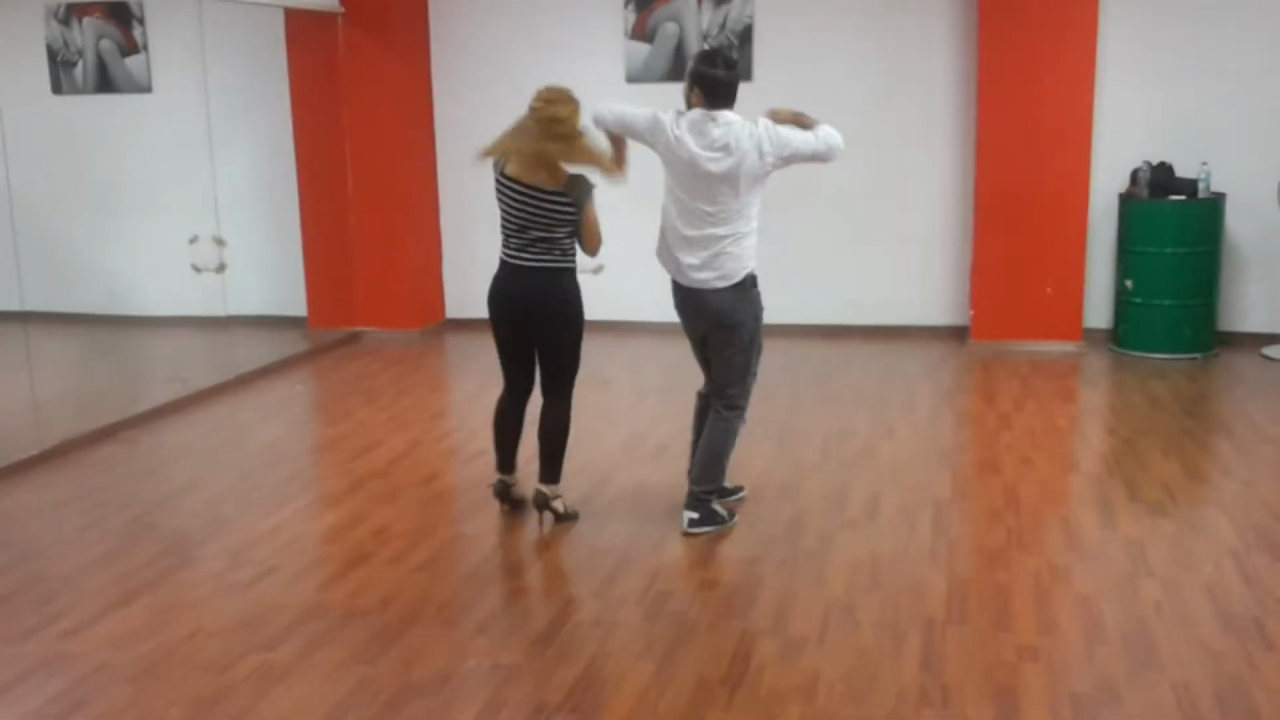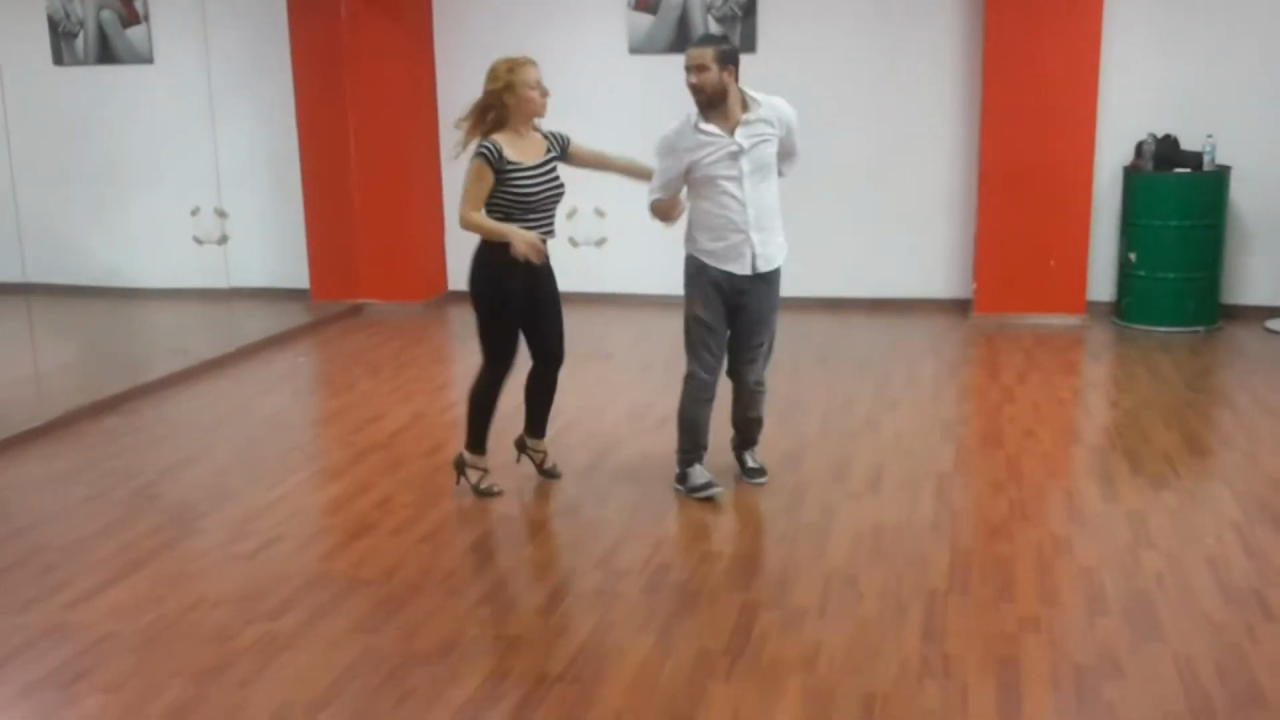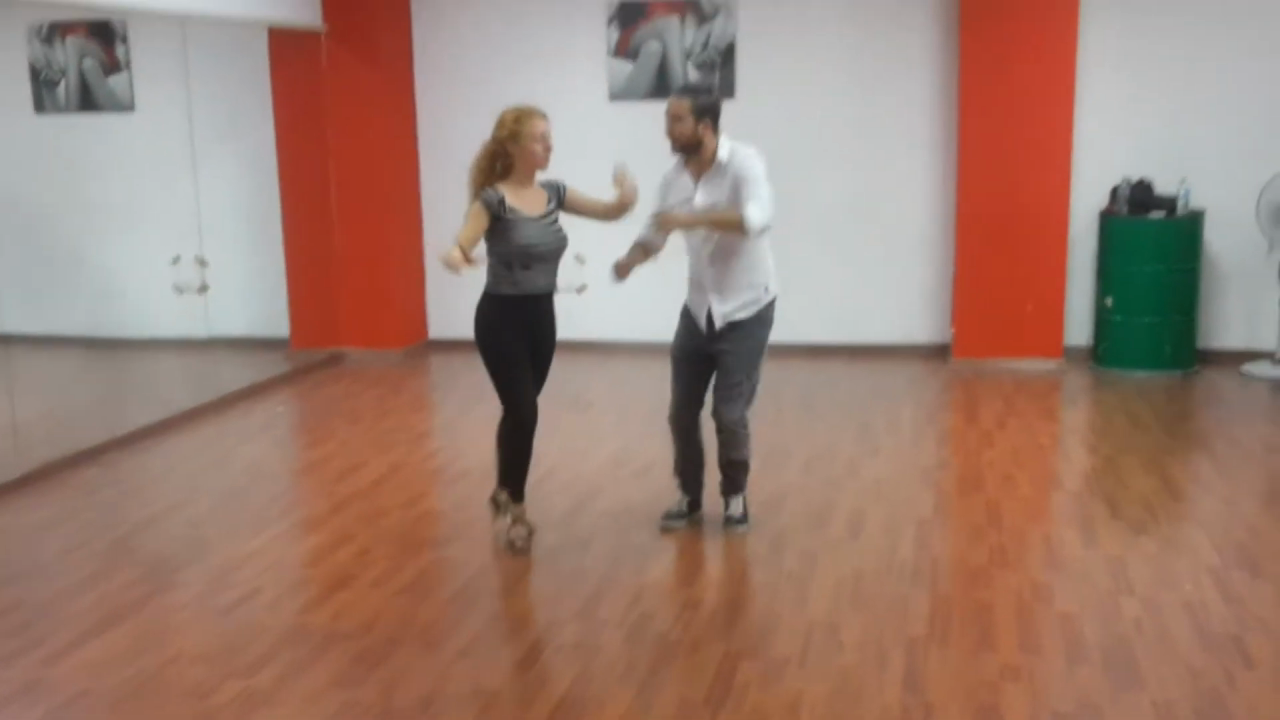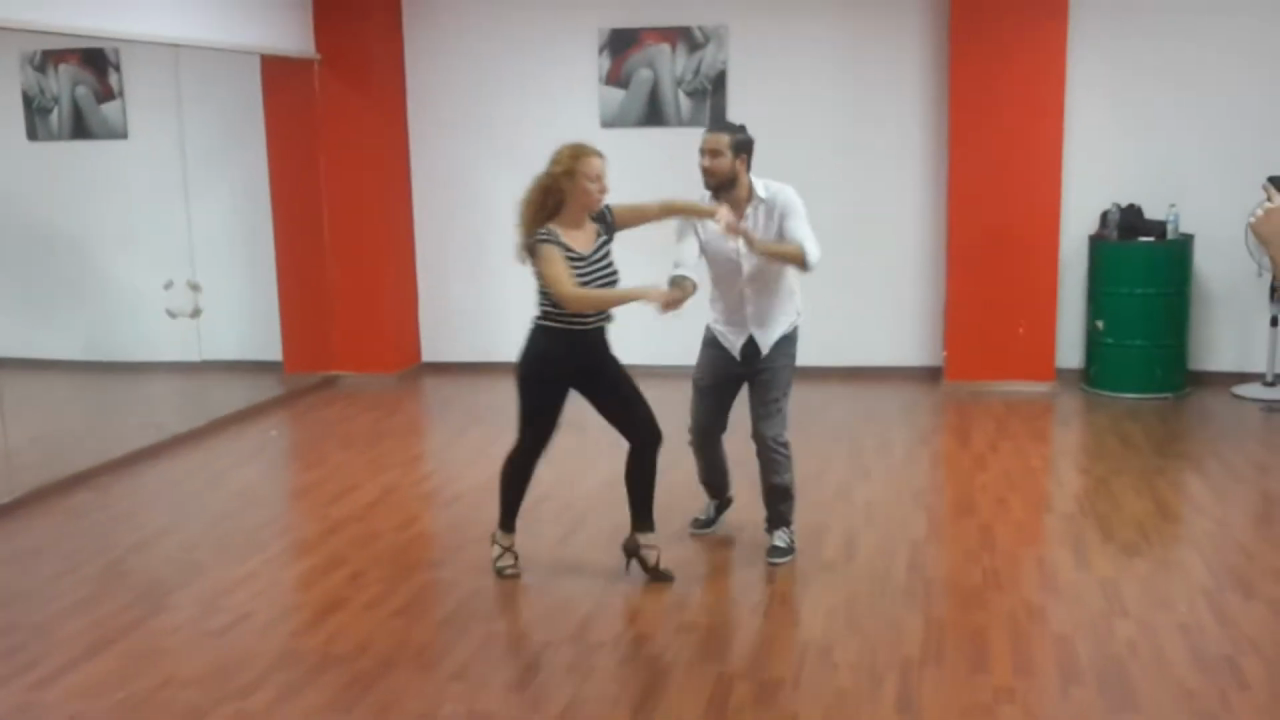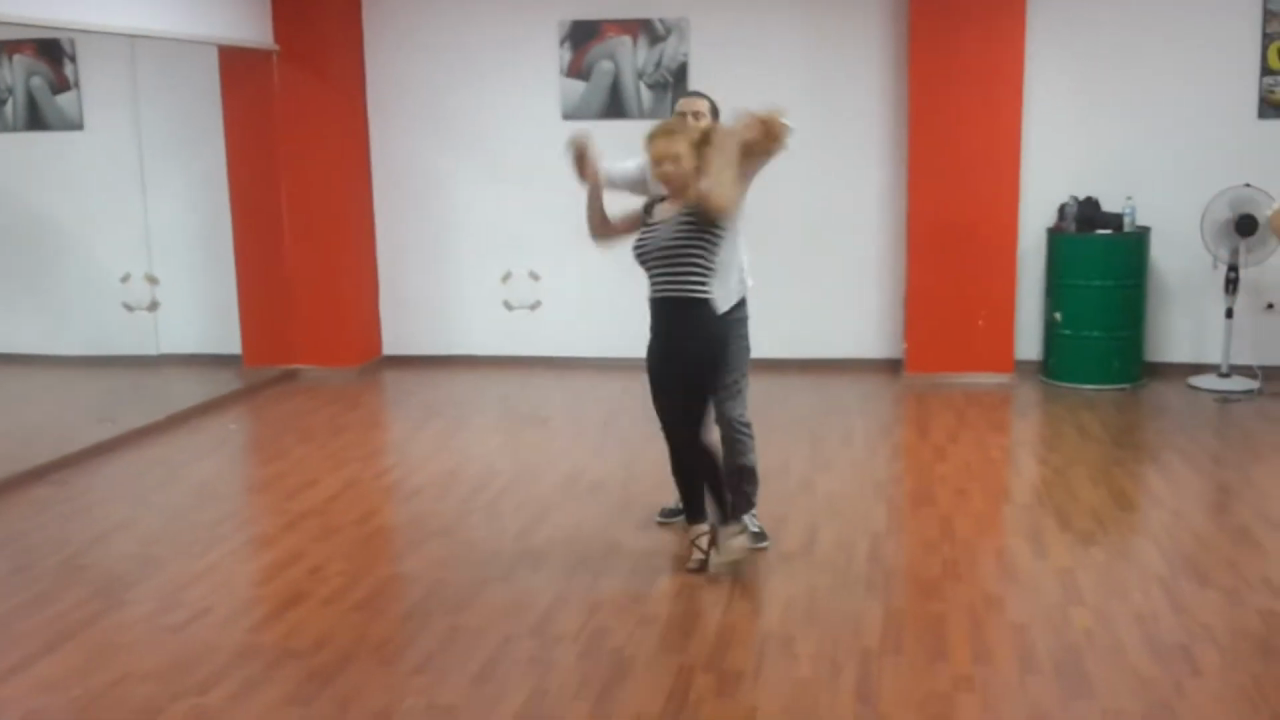
dt=0.5s
person 1, frame 1
left shoulder: (670, 129)
right shoulder: (759, 137)
left elbow: (605, 117)
right elbow: (831, 143)
right wrist: (794, 118)
left hip: (685, 287)
right hip: (732, 289)
left knee: (714, 389)
right knee: (730, 401)
left ankle: (705, 486)
right ankle: (700, 503)
person 1, frame 2
left shoulder: (776, 113)
right shoulder: (679, 136)
left elbow: (787, 157)
right elbow: (660, 193)
right wrist: (663, 207)
left hip: (762, 268)
right hip: (708, 268)
left knee: (750, 374)
right knee: (703, 372)
left ankle: (746, 447)
right ankle: (690, 464)
person 1, frame 3
left shoulder: (743, 162)
right shoulder: (673, 180)
left elbow: (758, 217)
right elbow: (654, 236)
left wrist: (692, 220)
right wrist: (630, 258)
left hip: (746, 311)
right hip: (698, 310)
left knee: (730, 412)
right knee: (682, 413)
left ankle: (734, 494)
right ankle: (690, 495)
person 1, frame 4
left shoulder: (780, 198)
right shoulder: (694, 216)
left elbow: (809, 256)
right elbow: (686, 271)
left wrist: (758, 245)
right wrist: (674, 294)
left hip: (776, 335)
right hip: (723, 336)
left knee: (770, 435)
right knee: (703, 431)
left ankle: (780, 526)
right ankle: (717, 499)
person 1, frame 5
right shoulder: (656, 170)
left elbow: (768, 142)
right elbow: (607, 175)
right wrist: (587, 166)
left hip: (723, 307)
left knee: (732, 415)
left ankle: (745, 508)
person 2, frame 1
left shoulder: (505, 167)
right shoulder: (576, 187)
right elbow: (591, 247)
left hip: (509, 289)
right hip: (558, 294)
left knee: (517, 386)
right knee: (558, 392)
left ankle: (505, 479)
right ankle: (548, 489)
person 2, frame 2
left shoulder: (552, 143)
right shoulder: (489, 151)
left elbow: (607, 162)
right elbow: (469, 212)
left wrist: (659, 176)
right wrist: (511, 233)
left hip: (536, 267)
right hip: (497, 268)
left knee: (550, 357)
right knee: (499, 364)
left ankle: (533, 441)
right ankle: (472, 457)
person 2, frame 3
left shoulder: (553, 193)
right shoulder: (492, 200)
left elbow: (609, 211)
right elbow: (460, 247)
left wrist: (626, 197)
right wrist: (457, 259)
left hip: (541, 315)
right hip: (502, 318)
left knee: (520, 413)
right knee: (522, 412)
left ankle: (507, 493)
right ankle: (514, 505)
person 2, frame 4
left shoulder: (604, 221)
right shoulder: (545, 240)
left elbow: (661, 208)
right elbow: (570, 299)
left wrist: (713, 212)
right wrist: (634, 292)
left hip: (593, 352)
right hip: (551, 356)
left knee: (646, 437)
right knee: (531, 448)
left ankle: (641, 539)
right ankle: (504, 537)
person 2, frame 5
left shoulder: (709, 207)
right shoulder: (653, 210)
left elbow: (727, 193)
right elbow: (602, 231)
left wrist: (732, 140)
right wrist: (594, 183)
left hip: (694, 332)
right hip: (670, 334)
left knee: (684, 436)
right knee: (682, 434)
left ankle: (728, 524)
right ankle: (709, 526)
